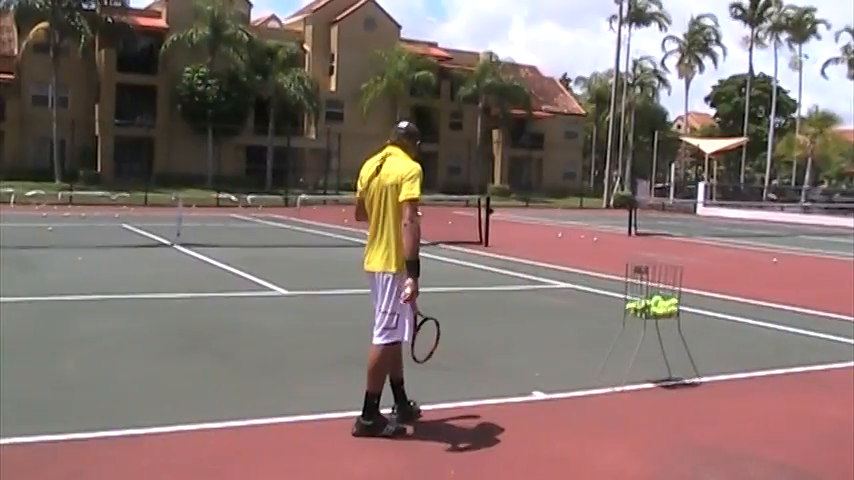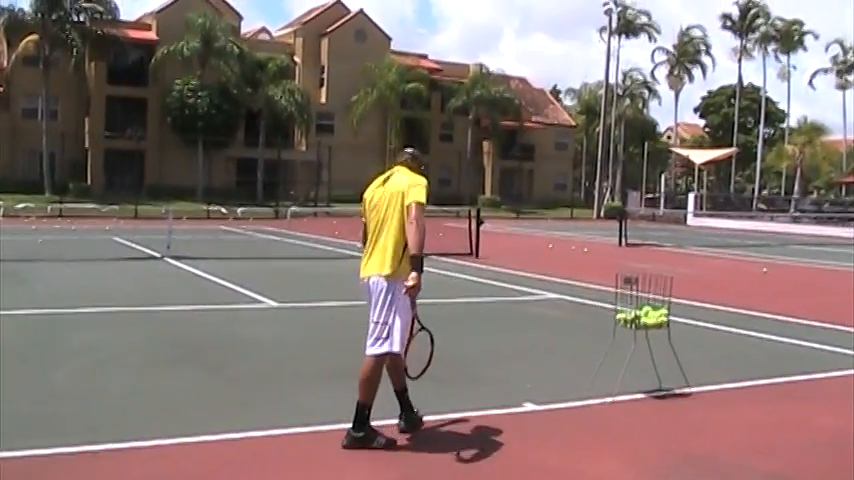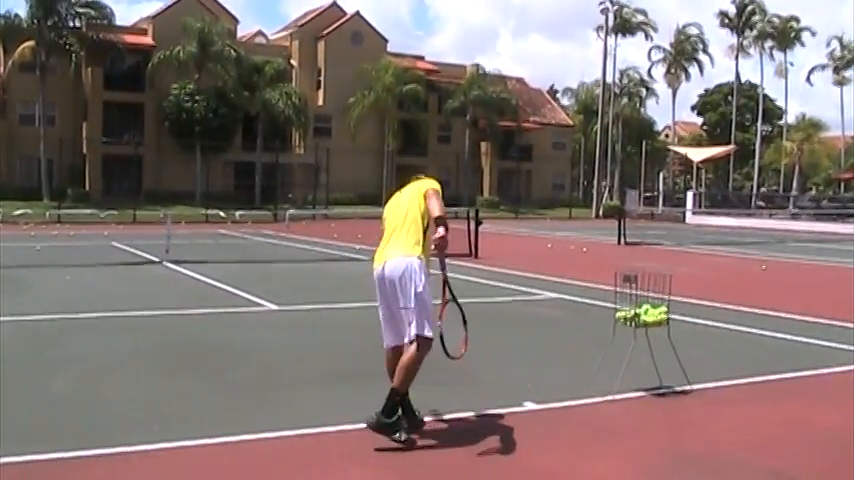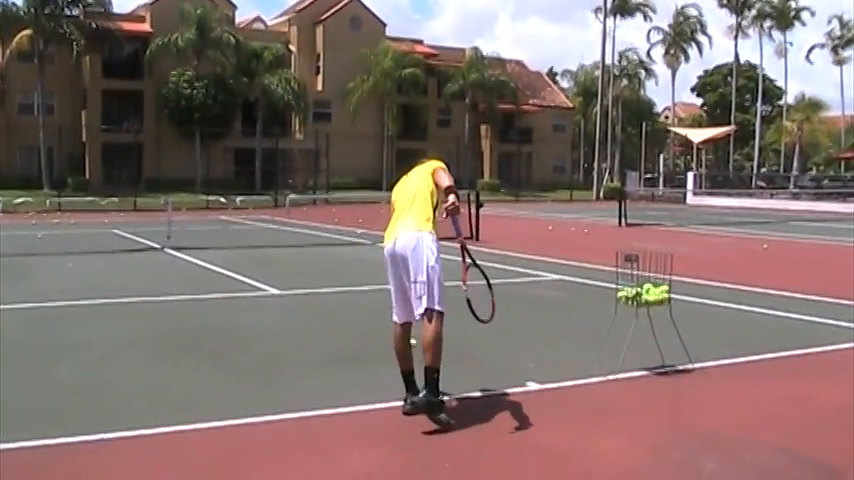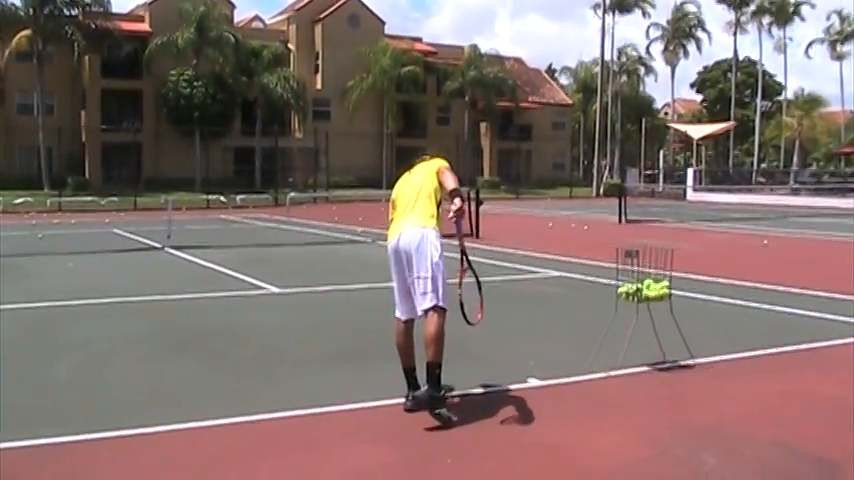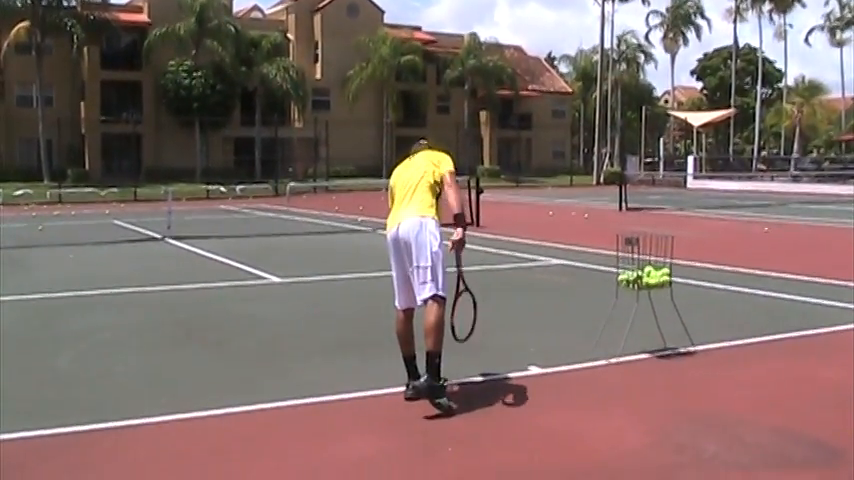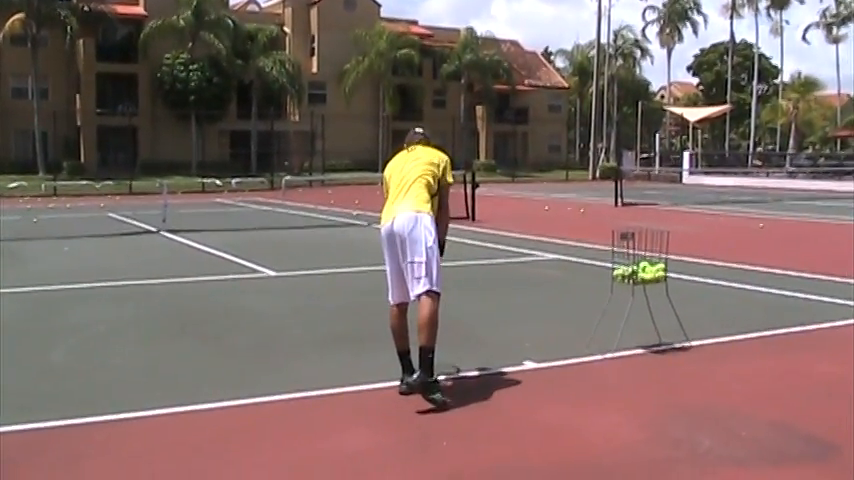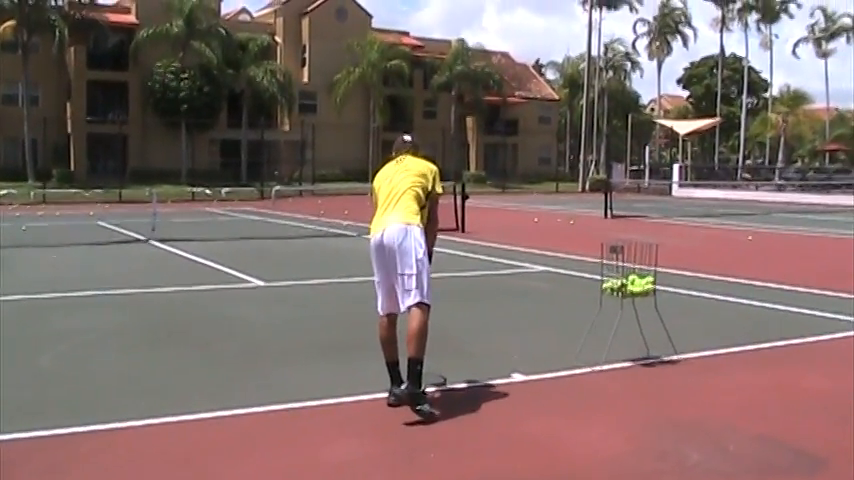
dt=0.4s
person 1, frame 1
left shoulder: (369, 166)
right shoulder: (410, 168)
left elbow: (361, 214)
right elbow: (409, 222)
right wrist: (412, 273)
left hip: (376, 260)
right hip: (394, 264)
left knee: (391, 335)
right knee: (386, 339)
left ankle: (401, 404)
right ankle: (368, 417)
person 1, frame 2
left shoulder: (375, 186)
right shoulder: (415, 181)
right elbow: (414, 221)
right wrist: (416, 267)
left hip: (372, 269)
right hip: (391, 273)
left knee: (392, 344)
right knee: (379, 350)
left ankle: (407, 413)
right ankle: (359, 429)
person 1, frame 3
left shoulder: (393, 200)
right shoulder: (427, 185)
right elbow: (435, 199)
right wrist: (441, 227)
left hip: (381, 264)
right hip: (407, 262)
left knee: (395, 344)
right knee: (420, 340)
left ankle: (407, 414)
right ankle: (387, 414)
person 1, frame 4
left shoulder: (401, 184)
right shoulder: (432, 166)
right elbow: (442, 174)
right wrist: (451, 193)
left hip: (392, 241)
right hip: (418, 237)
left knee: (402, 320)
right knee: (432, 314)
left ankle: (411, 394)
right ankle: (430, 394)
person 1, frame 5
left shoulder: (401, 182)
right shoulder: (436, 164)
right elbow: (447, 175)
right wrist: (457, 197)
left hip: (395, 238)
right hip: (421, 233)
left knee: (404, 316)
right knee: (435, 309)
left ankle: (413, 390)
right ankle: (432, 390)
person 1, frame 6
left shoulder: (398, 170)
right shoulder: (439, 157)
right elbow: (450, 186)
right wrist: (459, 224)
left hip: (394, 227)
right hip: (420, 223)
left knee: (404, 306)
right knee: (434, 298)
left ankle: (413, 379)
right ankle: (432, 379)
person 1, frame 7
left shoulder: (393, 163)
right shoulder: (439, 157)
right elbow: (442, 207)
right wrist: (440, 245)
left hip: (388, 221)
right hip: (416, 218)
left knee: (398, 301)
right knee: (428, 294)
left ankle: (407, 374)
right ankle: (425, 374)
person 1, frame 8
left shoulder: (382, 173)
right shoulder: (428, 168)
right elbow: (431, 219)
right wrist: (428, 253)
left hip: (377, 233)
right hip: (406, 230)
left knee: (387, 311)
right knee: (418, 305)
left ankle: (396, 385)
right ankle: (413, 386)
